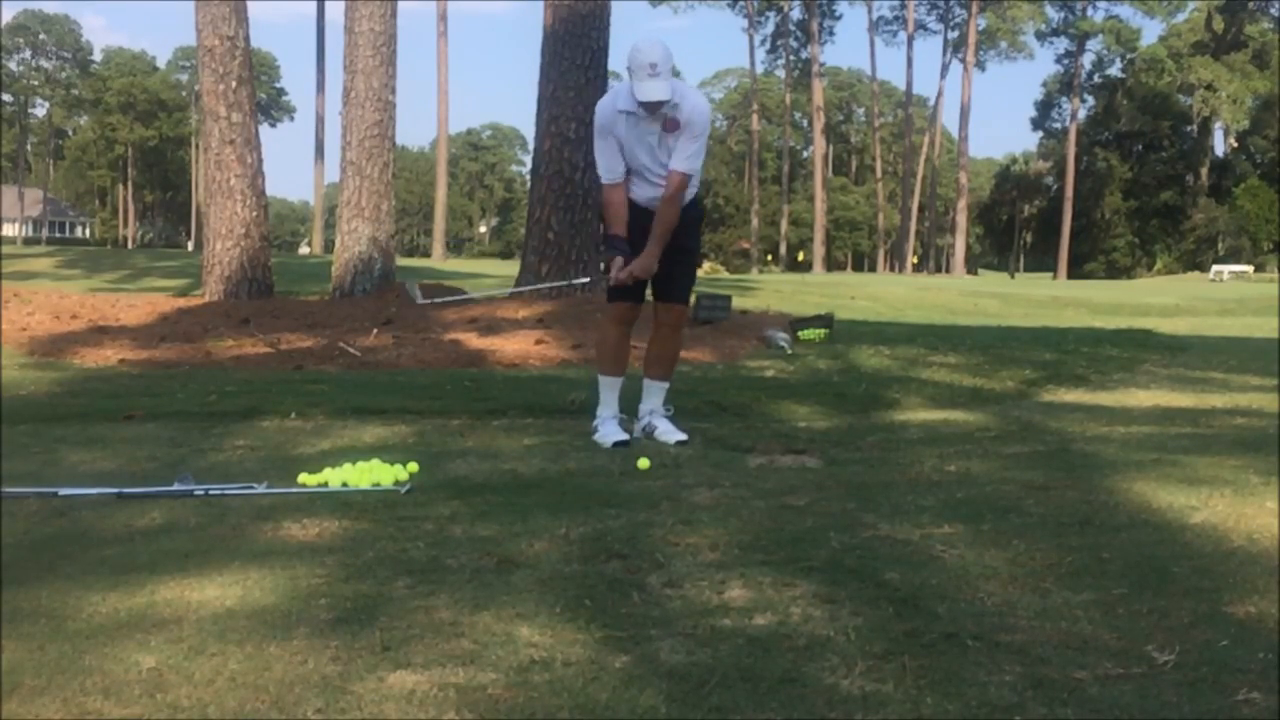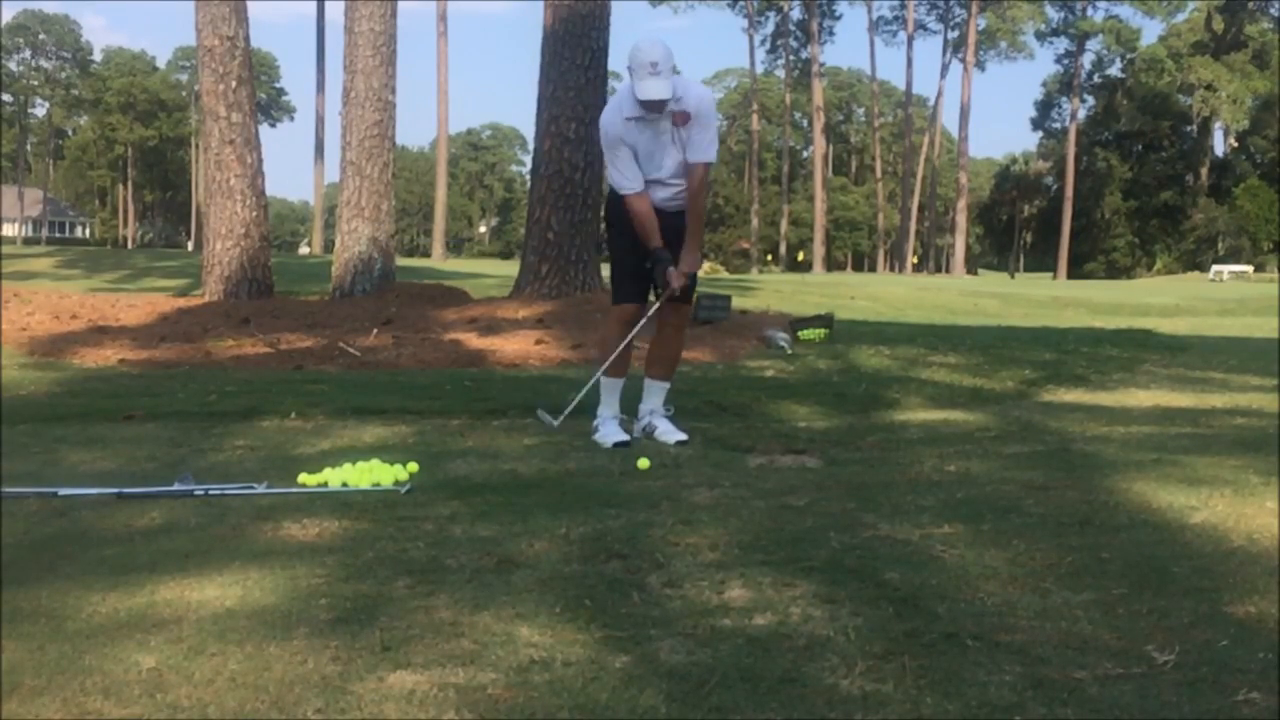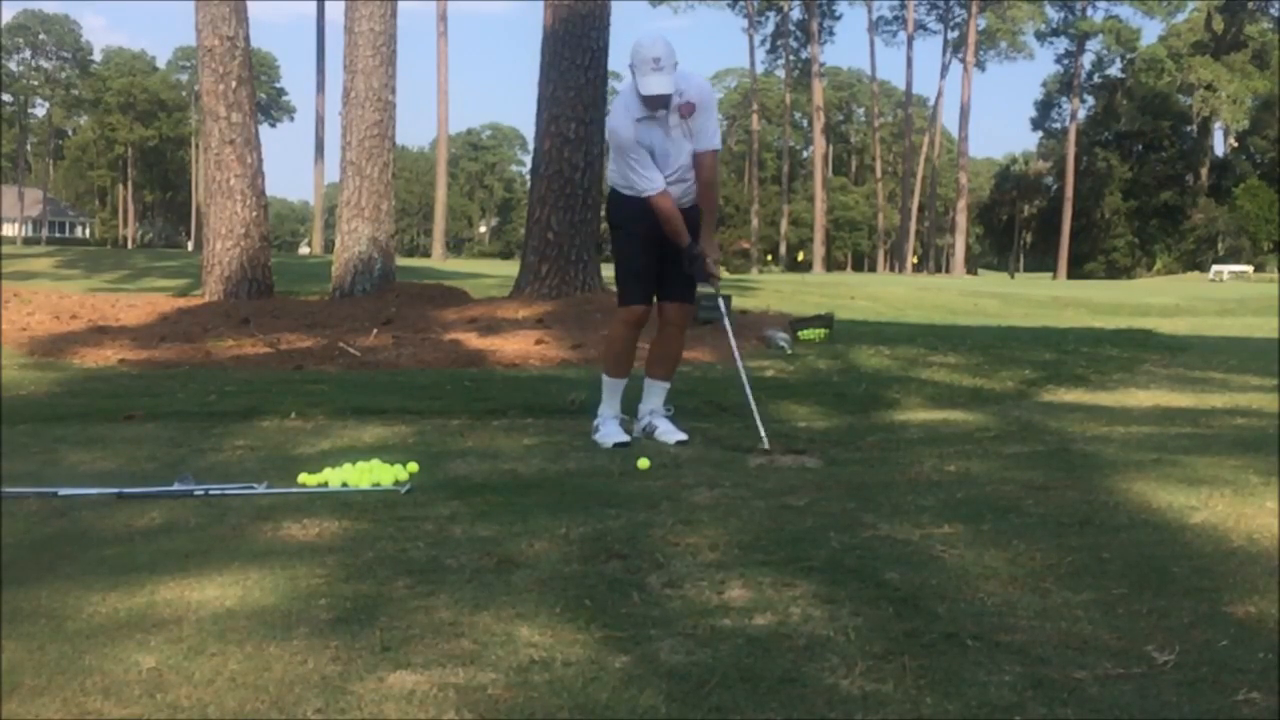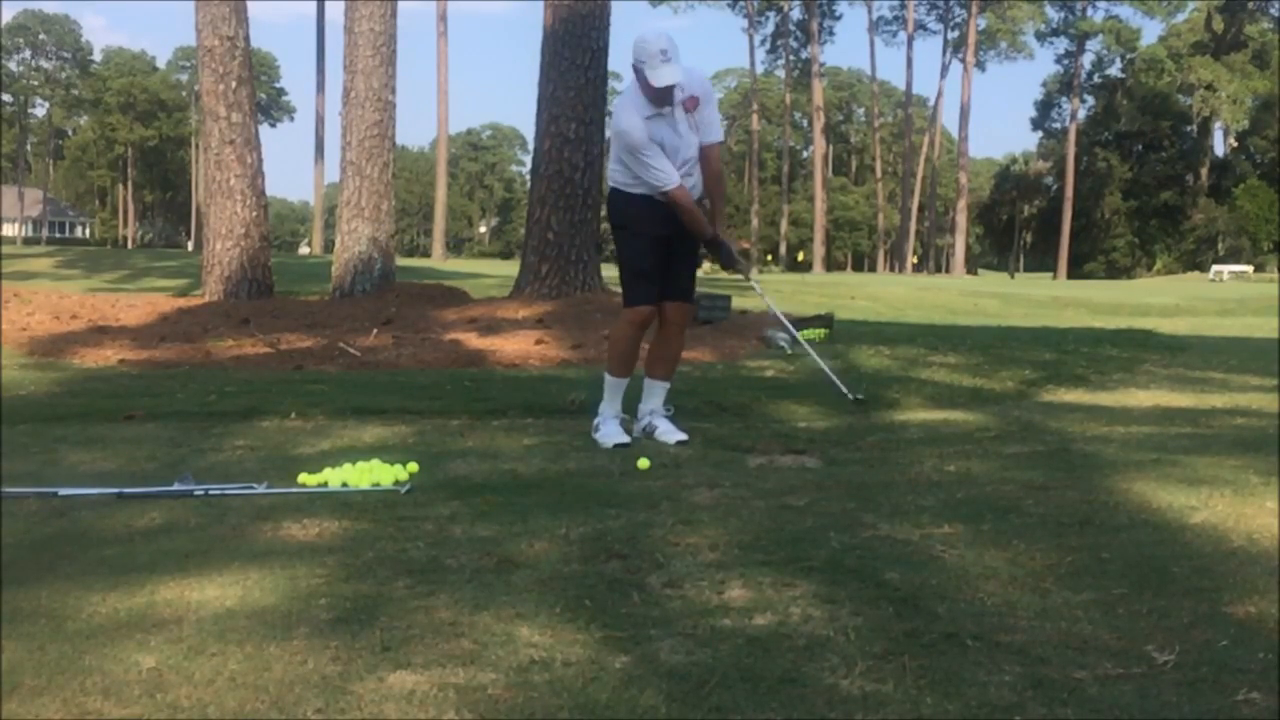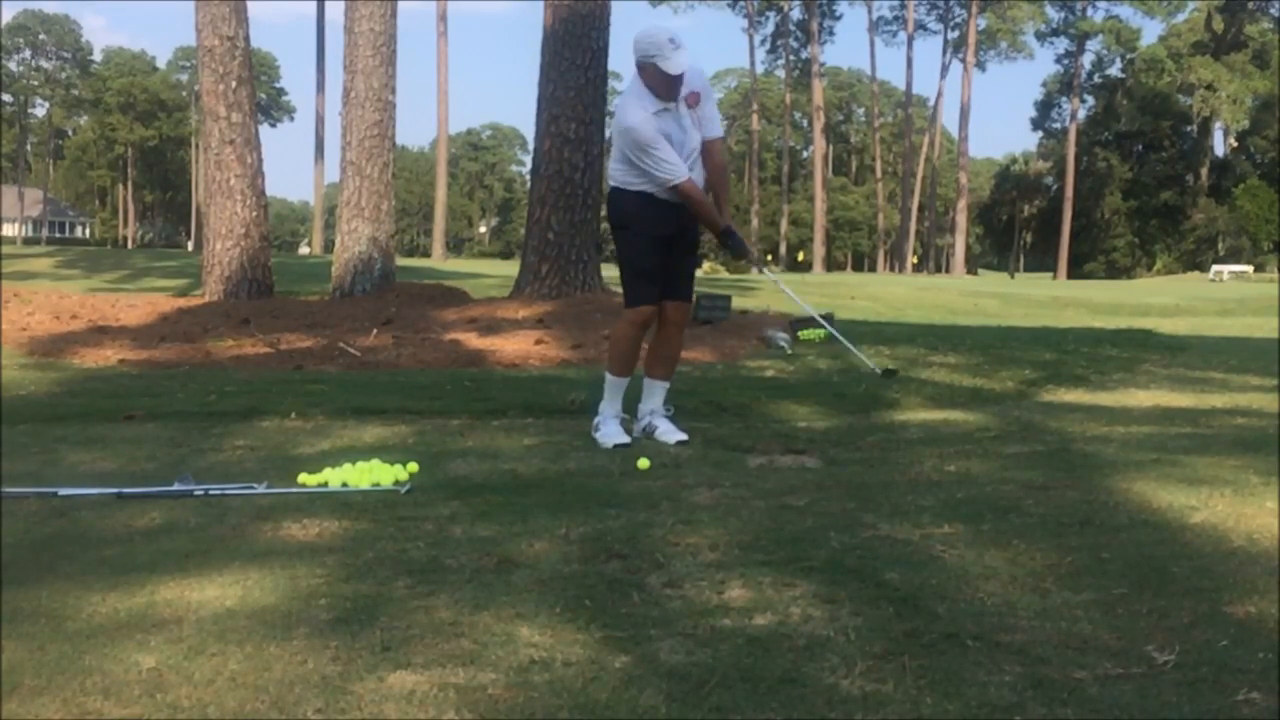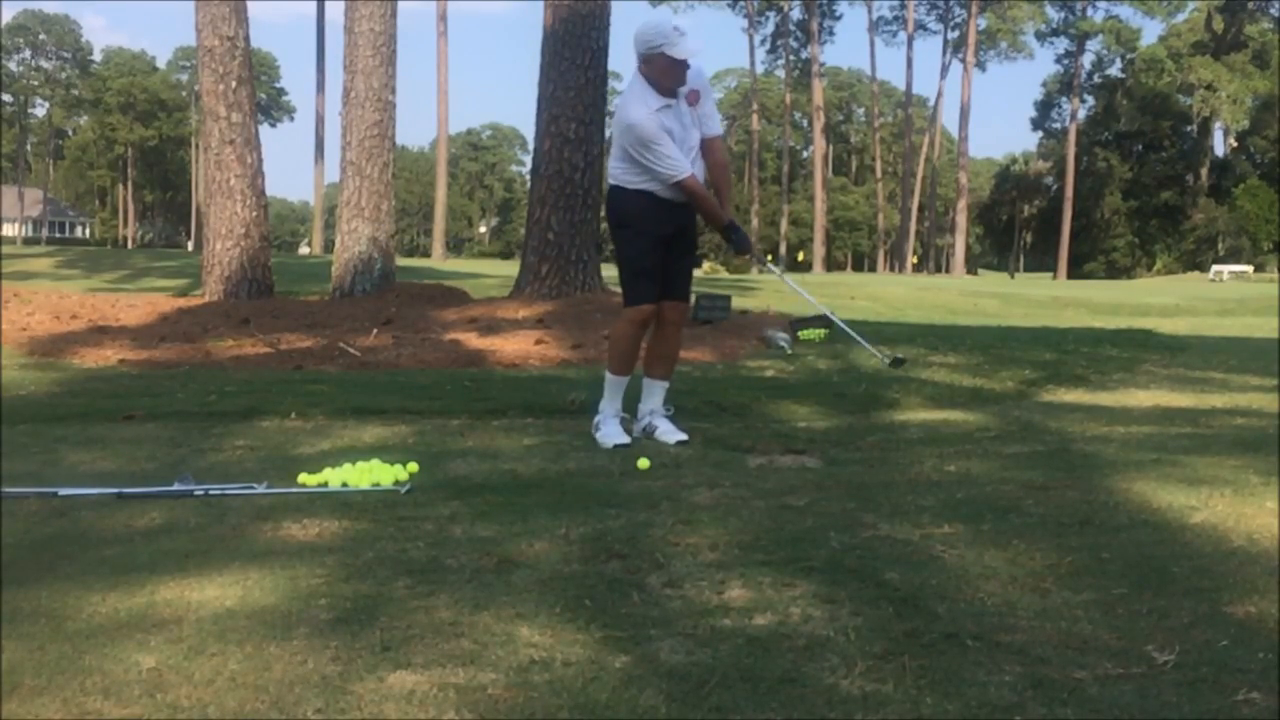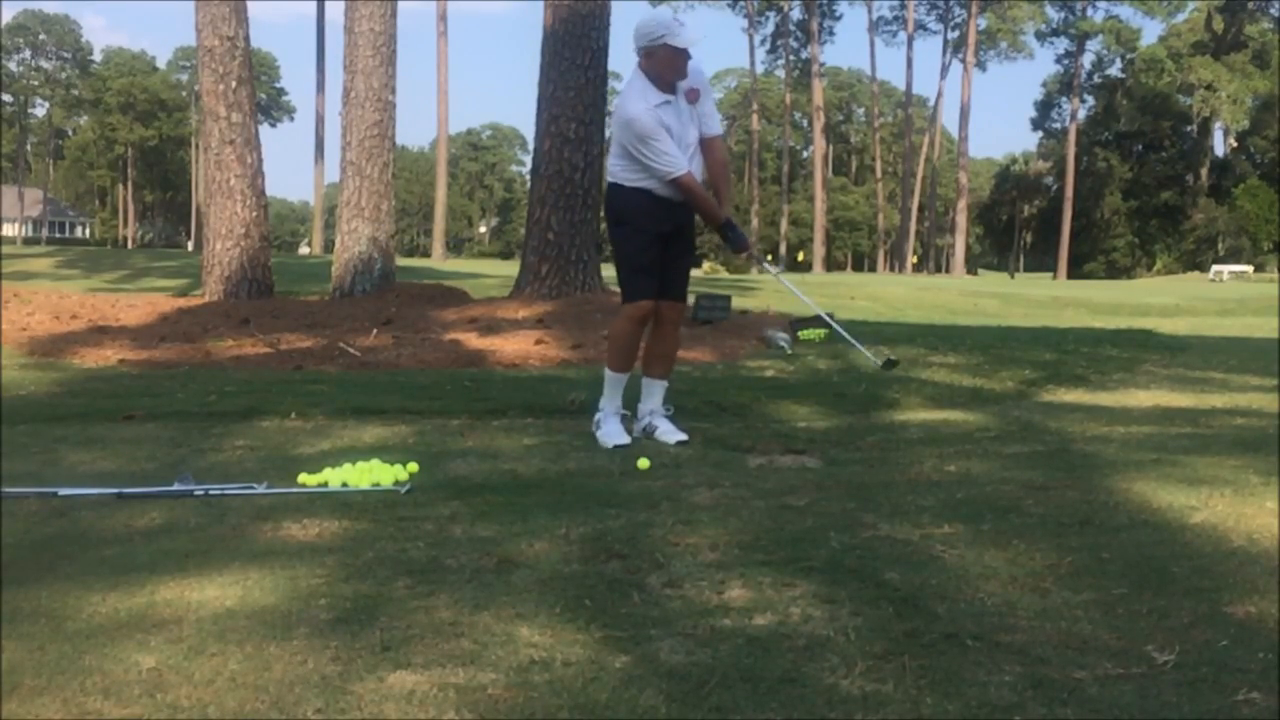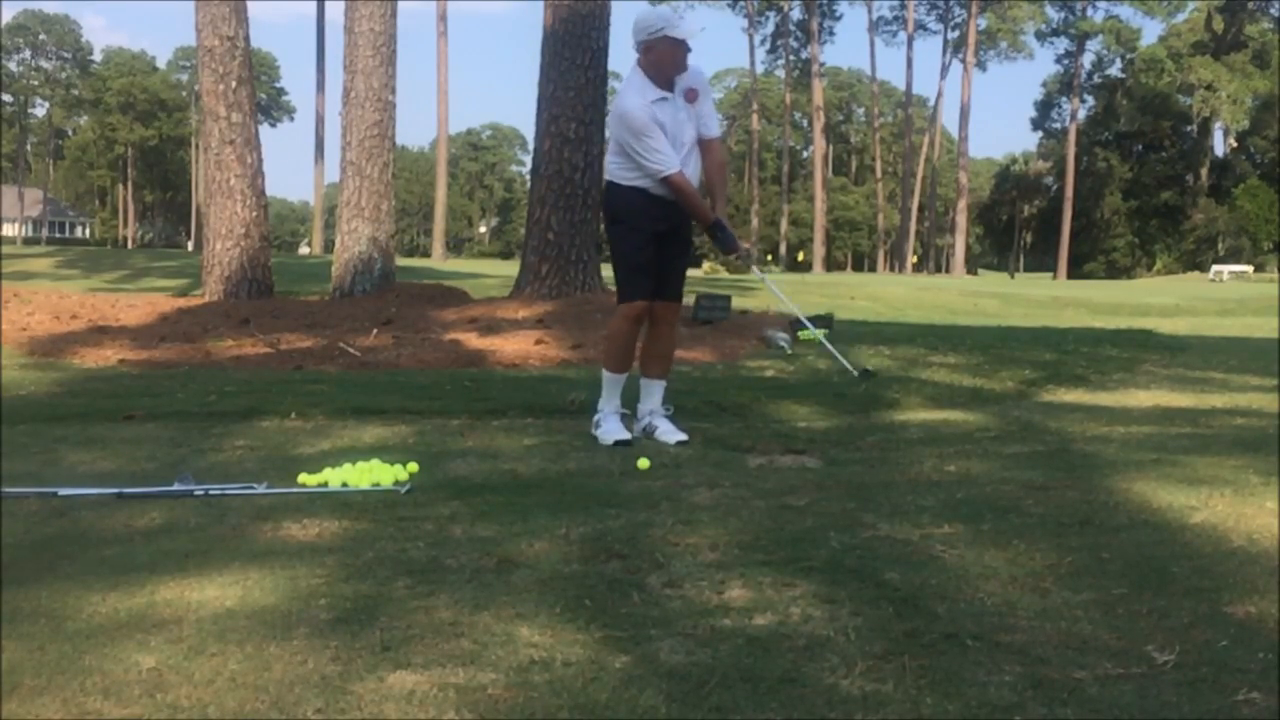
dt=0.1s
person 1, frame 1
left shoulder: (694, 108)
right shoulder: (609, 110)
left elbow: (677, 185)
right elbow: (612, 186)
left wrist: (650, 254)
right wrist: (615, 245)
left hip: (681, 213)
right hip: (629, 212)
left knee: (672, 313)
right knee: (622, 309)
left ankle: (651, 413)
right ankle: (606, 415)
person 1, frame 2
left shoulder: (699, 100)
right shoulder: (615, 118)
left elbow: (698, 179)
right elbow: (634, 195)
left wrist: (691, 251)
right wrist: (660, 257)
left hip: (683, 212)
right hip: (633, 213)
left knee: (677, 314)
right knee: (627, 310)
left ankle: (651, 413)
right ankle: (607, 415)
person 1, frame 3
left shoulder: (697, 91)
right shoulder: (622, 122)
left elbow: (707, 168)
right elbow: (656, 197)
left wrist: (708, 238)
right wrist: (692, 254)
left hip: (685, 210)
right hip: (635, 212)
left knee: (679, 314)
right knee: (633, 310)
left ankle: (651, 412)
right ankle: (607, 414)
person 1, frame 4
left shoulder: (697, 84)
right shoulder: (629, 121)
left elbow: (712, 158)
right elbow: (672, 190)
left wrist: (720, 226)
right wrist: (716, 244)
left hip: (688, 208)
right hip: (639, 210)
left knee: (678, 314)
right knee: (640, 310)
left ankle: (651, 412)
right ankle: (608, 415)
person 1, frame 5
left shoulder: (695, 82)
right shoulder: (635, 119)
left elbow: (714, 153)
right elbow: (684, 185)
left wrist: (726, 218)
right wrist: (725, 235)
left hip: (681, 210)
right hip: (638, 209)
left knee: (676, 313)
right knee: (641, 311)
left ankle: (651, 413)
right ankle: (608, 414)
person 1, frame 6
left shoulder: (695, 80)
right shoulder: (637, 115)
left elbow: (714, 151)
right elbow: (687, 181)
left wrist: (728, 213)
right wrist: (729, 231)
left hip: (680, 208)
right hip: (637, 208)
left knee: (674, 313)
right knee: (641, 310)
left ankle: (651, 412)
right ankle: (608, 413)
person 1, frame 7
left shoulder: (695, 81)
right shoulder: (636, 110)
left elbow: (714, 148)
right elbow: (682, 178)
left wrist: (727, 212)
right wrist: (724, 227)
left hip: (679, 209)
right hip: (635, 206)
left knee: (672, 312)
right knee: (639, 307)
left ankle: (651, 412)
right ankle: (608, 412)
person 1, frame 8
left shoulder: (694, 80)
right shoulder: (632, 105)
left elbow: (712, 150)
right elbow: (673, 177)
left wrist: (720, 213)
right wrist: (715, 227)
left hip: (675, 209)
right hip: (633, 205)
left knee: (667, 312)
right knee: (634, 307)
left ankle: (651, 412)
right ankle: (608, 411)
